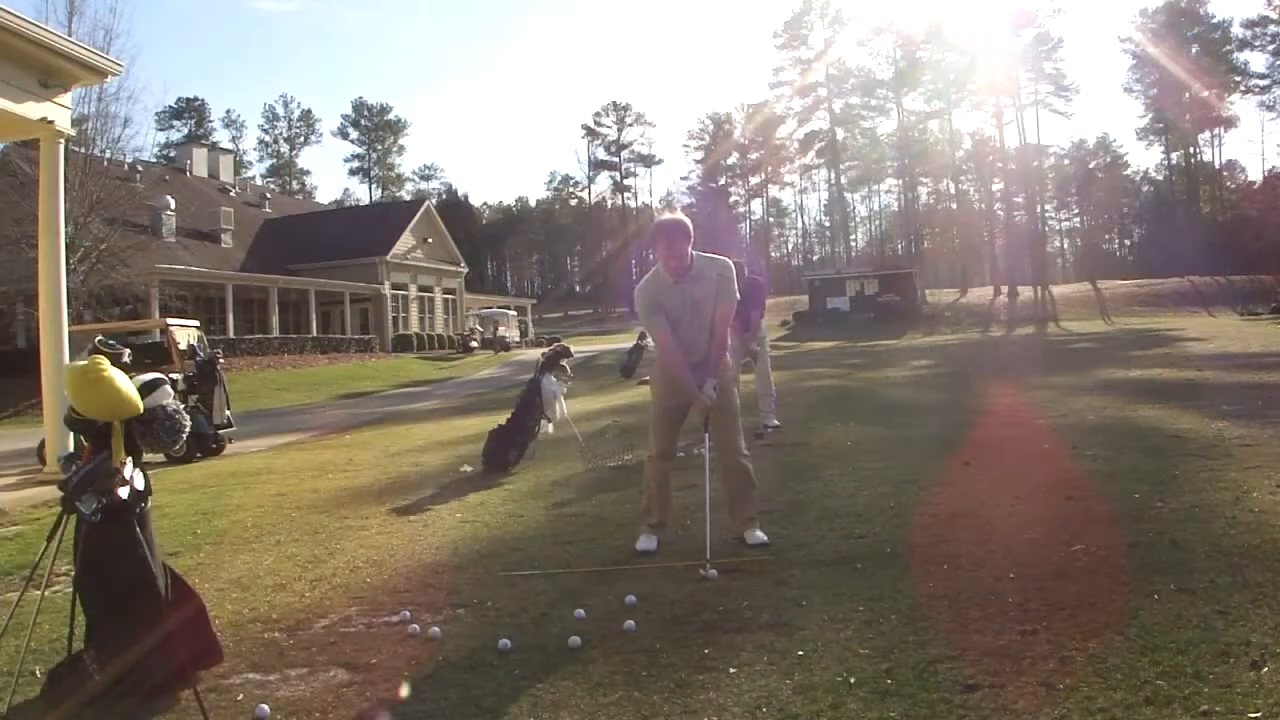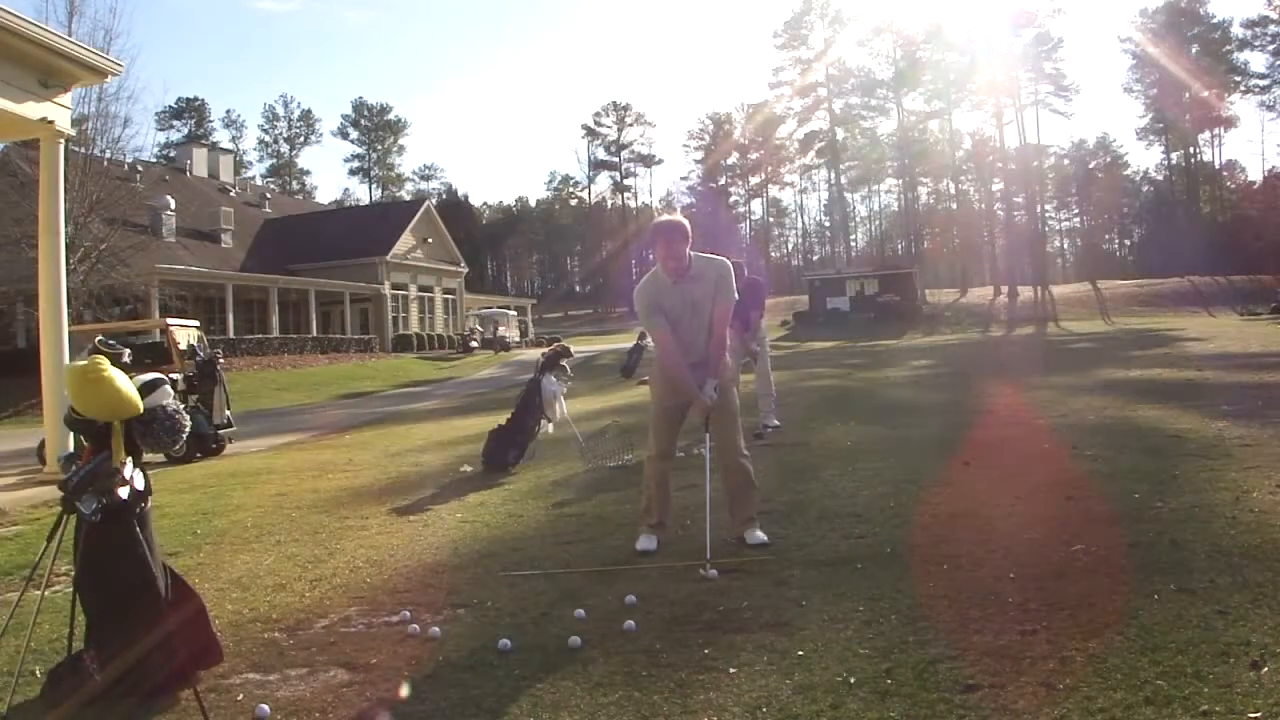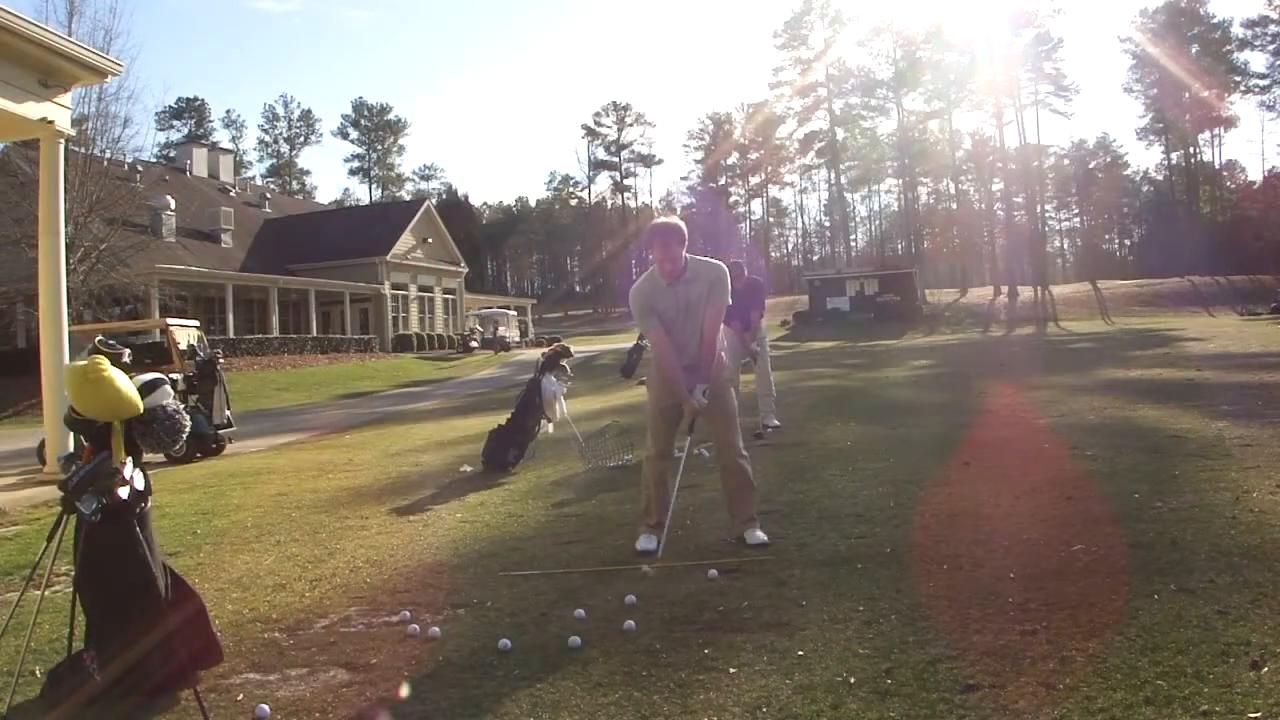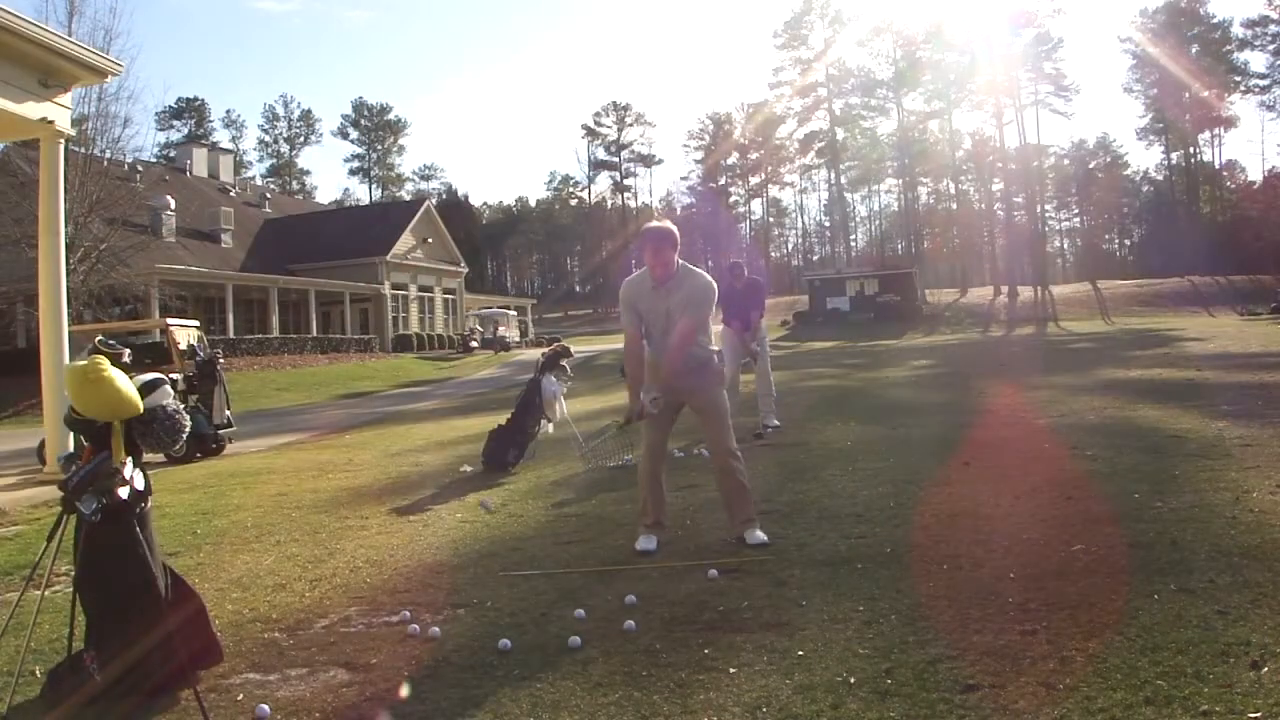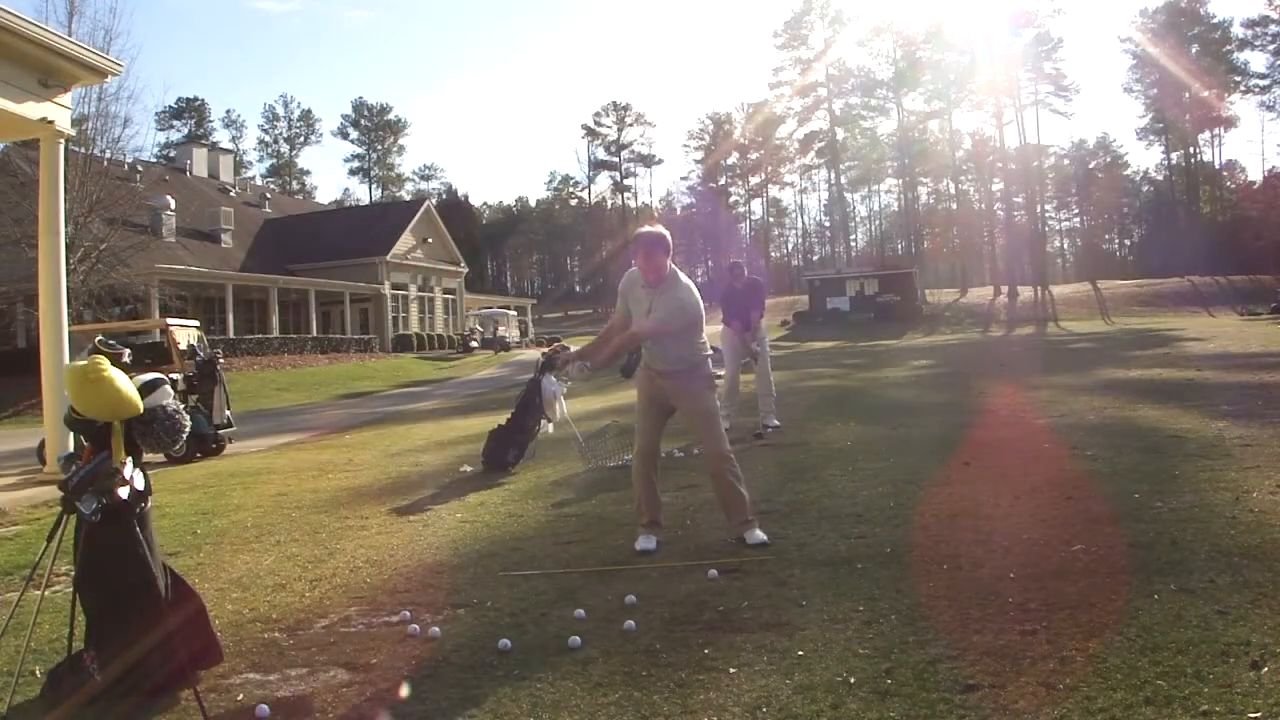
dt=0.2s
person 1, frame 1
left shoulder: (721, 270)
right shoulder: (647, 291)
left elbow: (721, 330)
right elbow: (668, 349)
left wrist: (712, 380)
right wrist: (694, 396)
left hip: (716, 368)
right hip: (671, 373)
left knee: (733, 450)
right knee: (660, 453)
left ankle: (746, 523)
right ankle: (651, 527)
person 1, frame 2
left shoulder: (719, 270)
right shoulder: (646, 292)
left elbow: (719, 330)
right elbow: (668, 349)
left wrist: (711, 381)
right wrist: (695, 396)
left hip: (715, 367)
right hip: (670, 373)
left knee: (733, 450)
right knee: (659, 453)
left ankle: (746, 522)
right ankle: (651, 526)
person 1, frame 3
left shoulder: (715, 274)
right shoulder: (641, 292)
left elbow: (711, 334)
right elbow: (661, 349)
left wrist: (701, 386)
right wrist: (685, 396)
left hip: (709, 368)
right hip: (666, 373)
left knee: (731, 449)
right knee: (657, 452)
left ankle: (746, 522)
right ankle: (651, 527)
person 1, frame 4
left shoulder: (701, 285)
right shoulder: (630, 289)
left elbow: (679, 344)
right elbow: (633, 346)
left wrist: (655, 392)
right wrist: (634, 395)
left hip: (702, 372)
right hip: (658, 374)
left knee: (724, 450)
right knee: (651, 453)
left ankle: (746, 522)
right ankle: (650, 527)
person 1, frame 5
left shoulder: (682, 298)
right shoulder: (631, 280)
left elbow: (632, 337)
right elbow: (615, 327)
left wrist: (590, 363)
right wrist: (582, 353)
left hip: (691, 377)
right hip: (653, 374)
left knee: (718, 451)
right knee: (644, 453)
left ankle: (745, 522)
right ankle: (649, 527)
